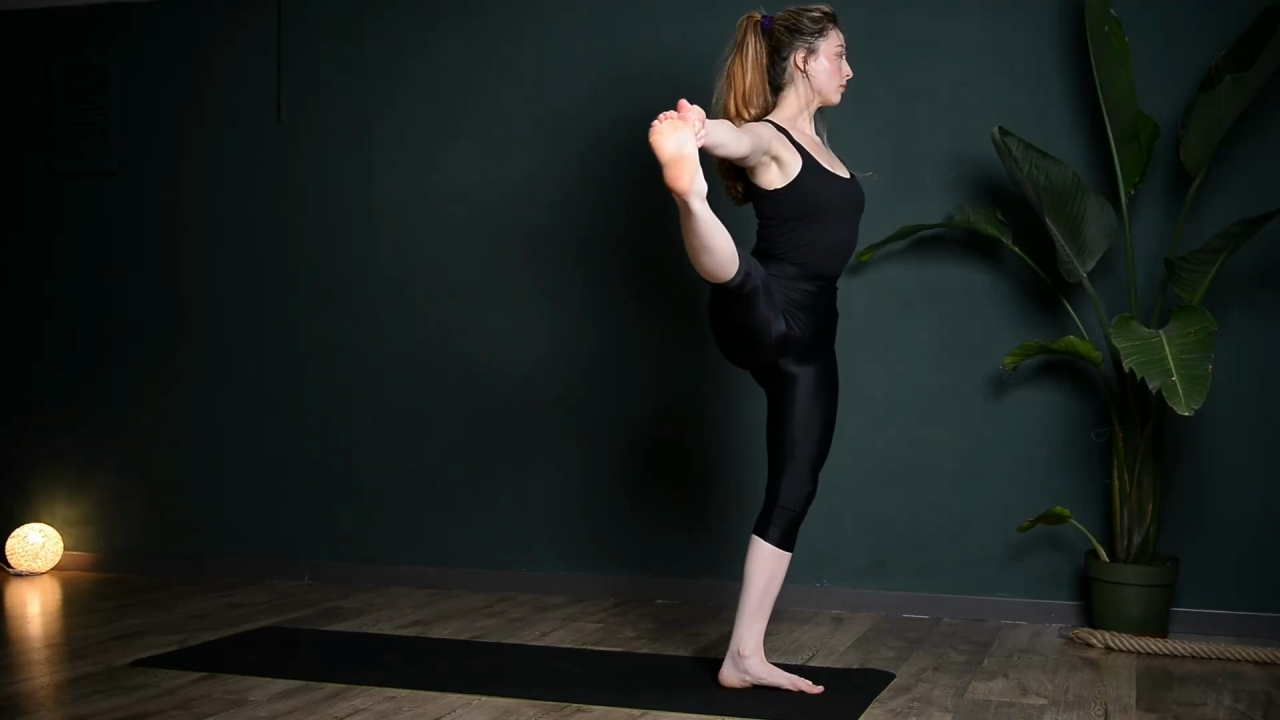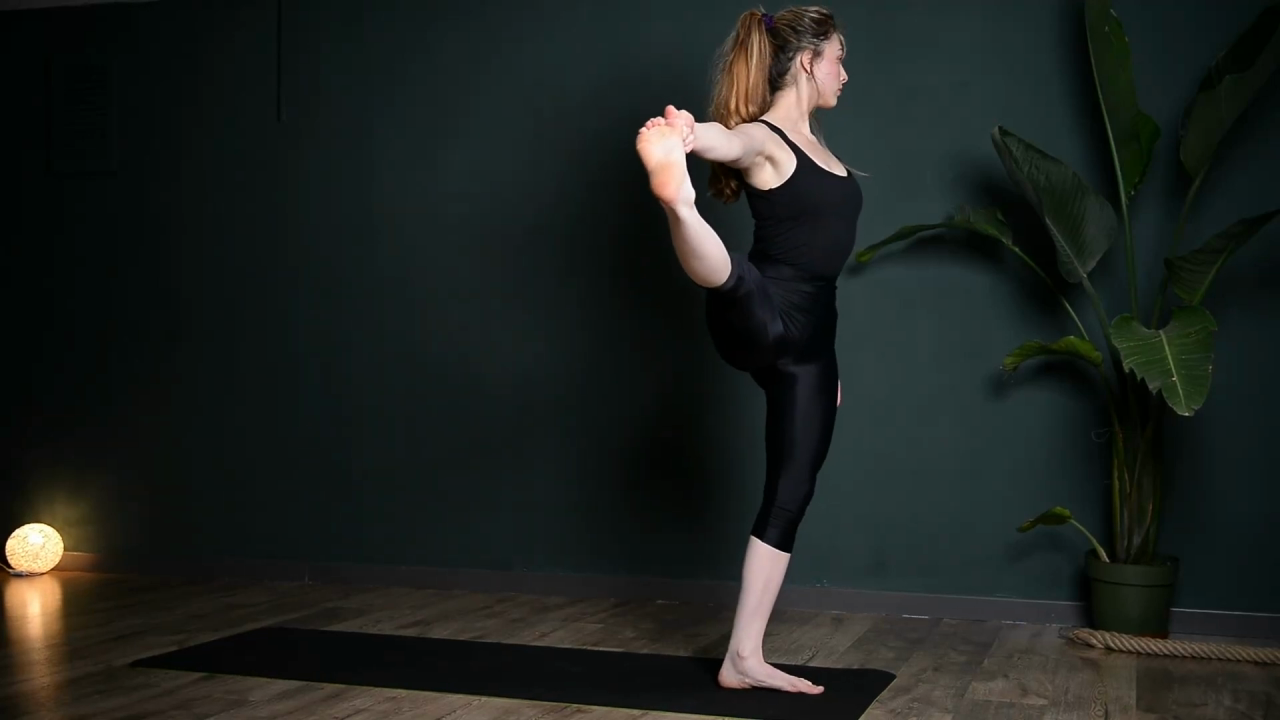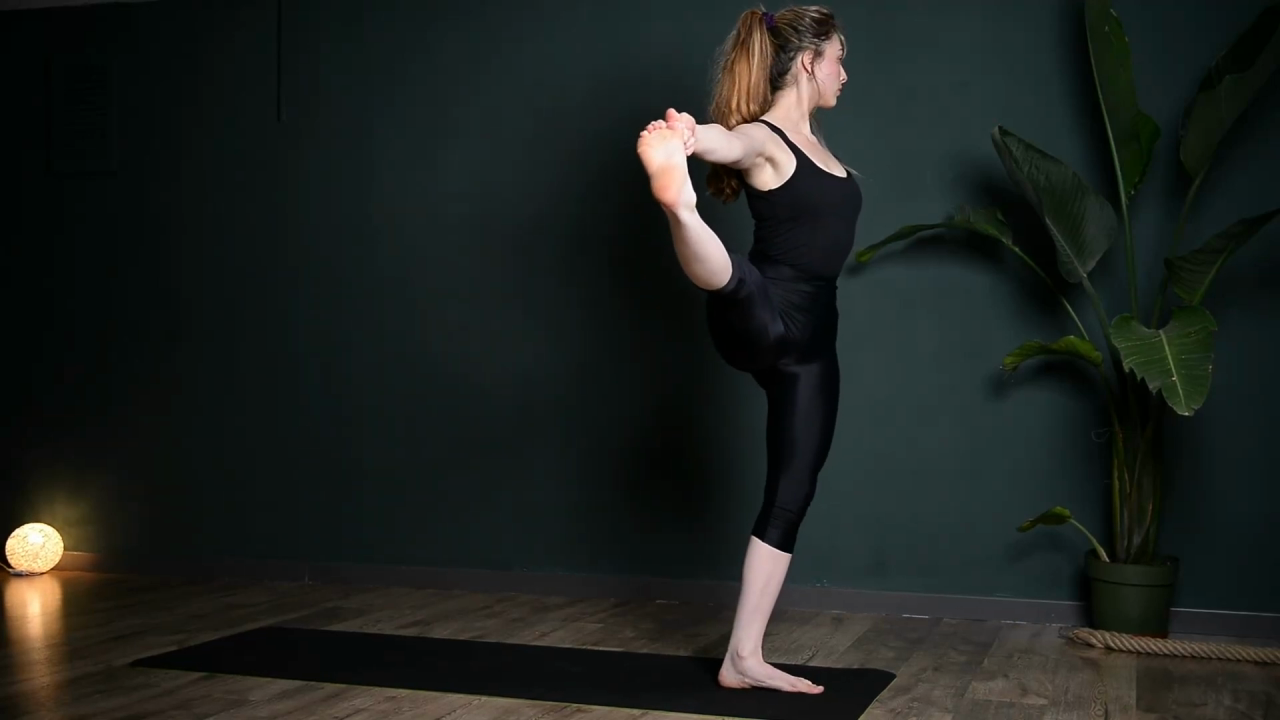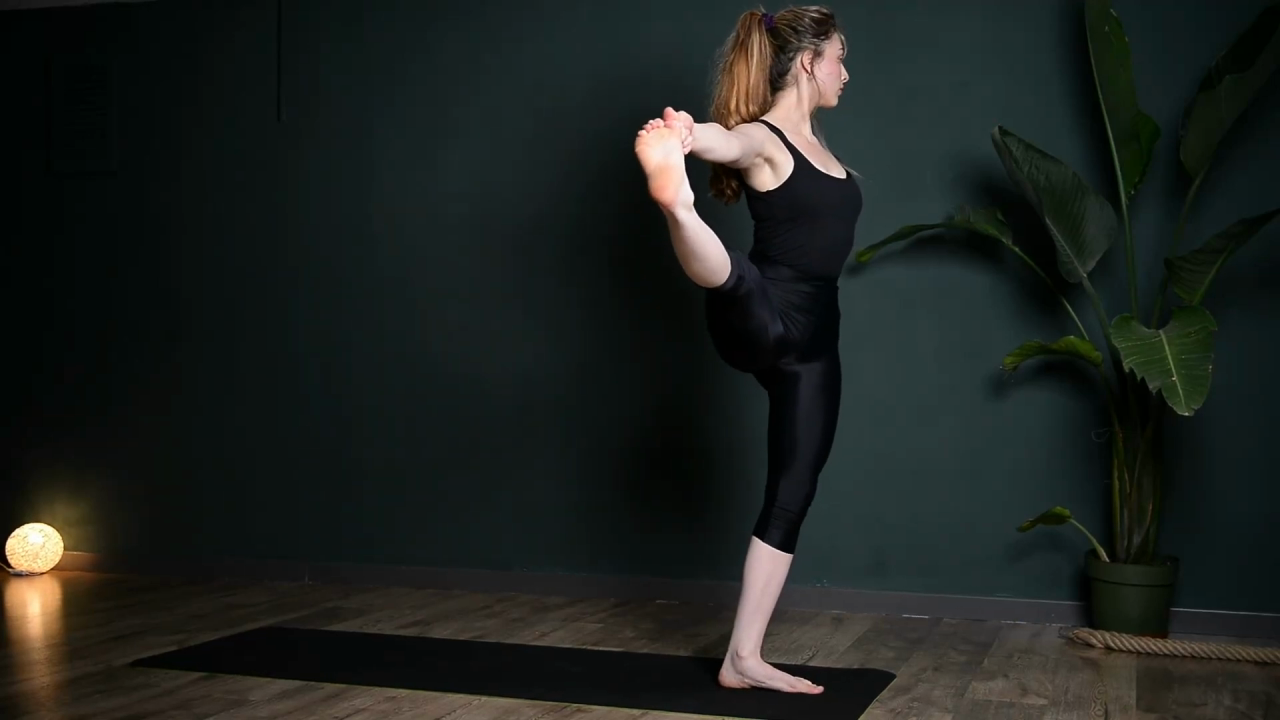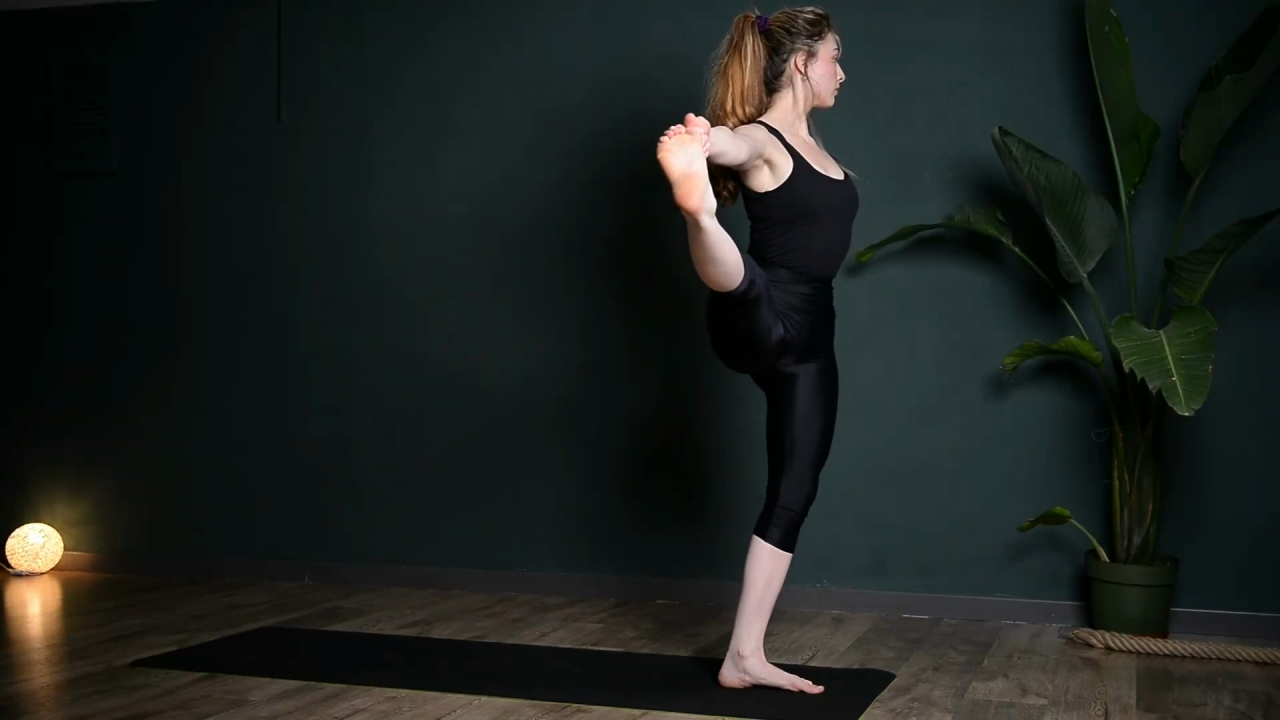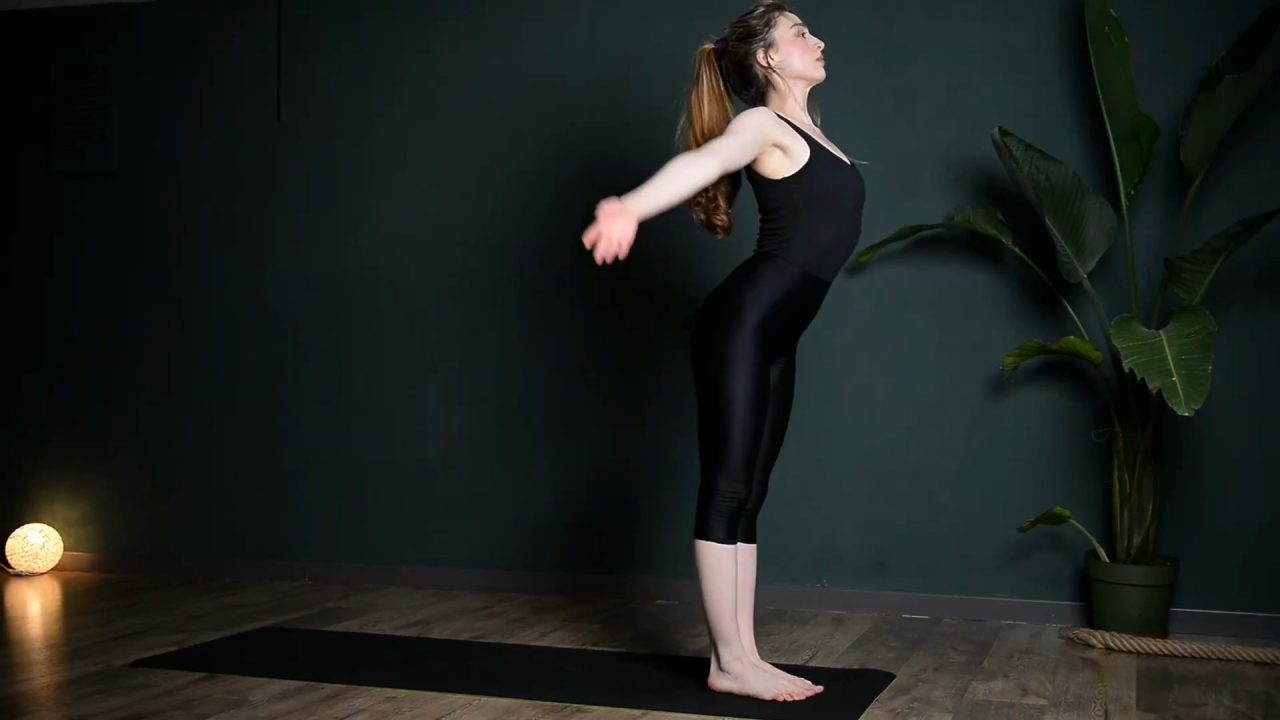
dt=0.5s
person 1, frame 1
left shoulder: (815, 142)
right shoulder: (765, 138)
right elbow: (728, 139)
right wrist: (691, 132)
left hip: (810, 334)
right hip: (764, 319)
left knee: (792, 495)
right knee: (736, 275)
left ankle: (744, 657)
person 1, frame 2
left shoulder: (812, 144)
right shoulder: (760, 138)
right elbow: (721, 140)
right wrist: (681, 137)
left hip: (810, 334)
right hip: (763, 320)
left knee: (790, 496)
right knee: (731, 277)
left ankle: (744, 658)
person 1, frame 3
left shoulder: (813, 143)
right shoulder: (761, 138)
right elbow: (720, 142)
right wrist: (683, 138)
left hip: (811, 334)
right hip: (764, 320)
left knee: (790, 497)
right knee: (733, 281)
left ankle: (744, 658)
person 1, frame 4
left shoulder: (814, 143)
right shoulder: (760, 137)
right elbow: (723, 141)
right wrist: (681, 137)
left hip: (813, 335)
right hip: (762, 320)
left knee: (791, 499)
right knee: (731, 277)
left ankle: (744, 658)
person 1, frame 5
left shoulder: (809, 141)
right shoulder: (760, 138)
right elbow: (727, 145)
right wrist: (700, 142)
left hip: (809, 334)
right hip: (760, 324)
left knee: (792, 497)
right knee: (739, 282)
left ankle: (744, 656)
person 1, frame 6
left shoulder: (804, 130)
right shoulder: (765, 125)
right elbow: (700, 161)
right wrist: (630, 208)
left hip: (774, 335)
right hip: (744, 325)
left knee: (747, 493)
right knee: (727, 487)
left ankle: (740, 657)
right ankle: (730, 662)
